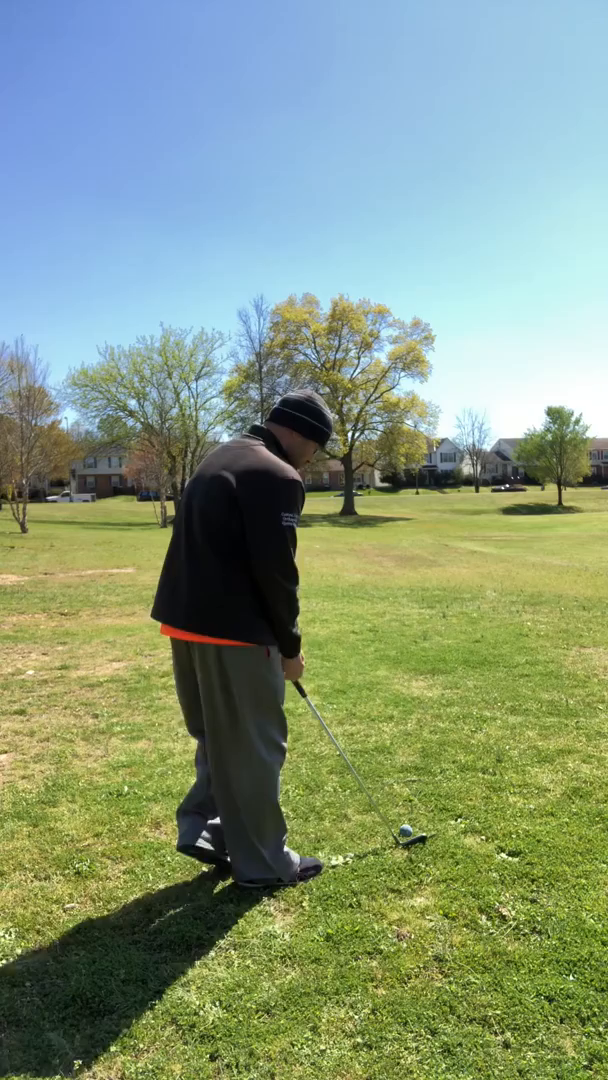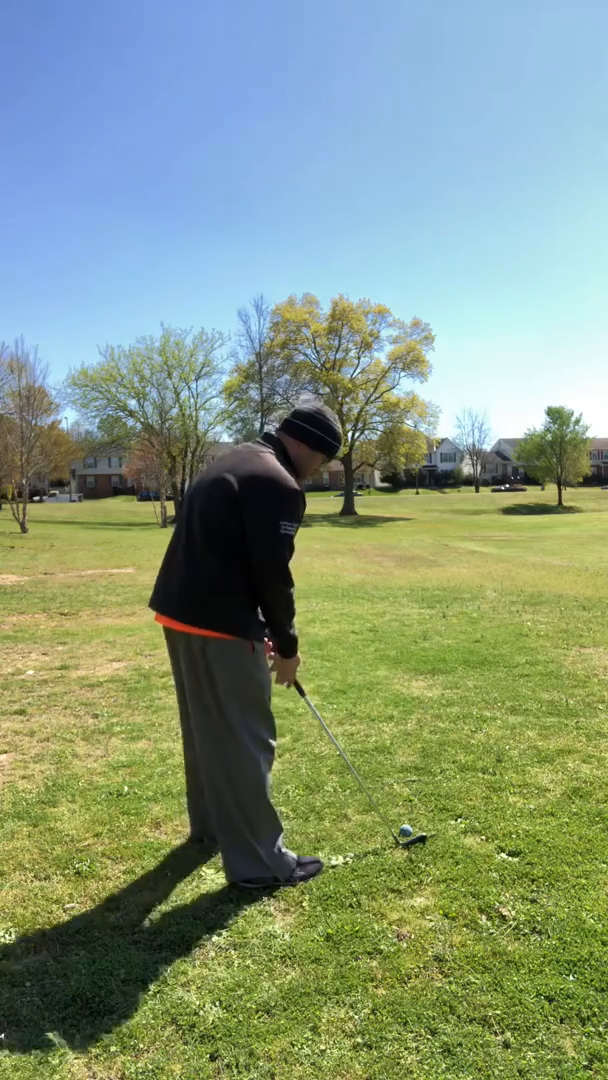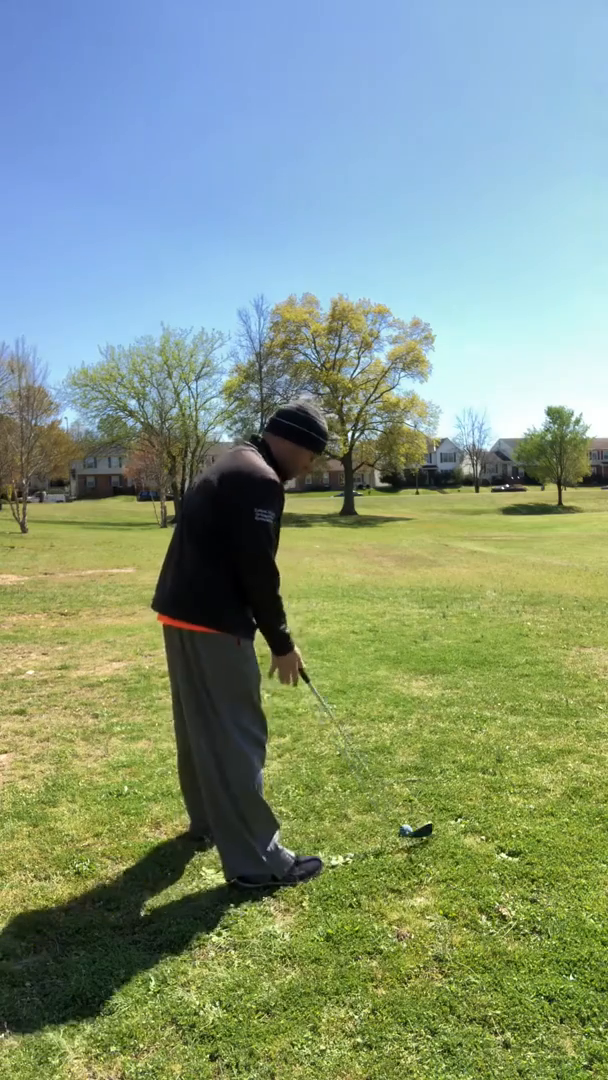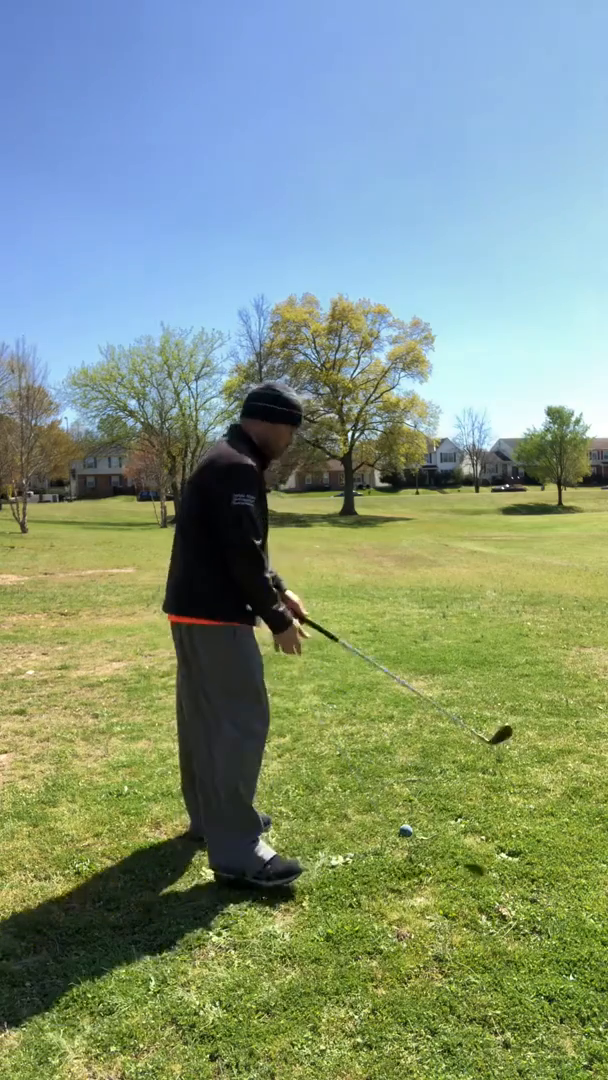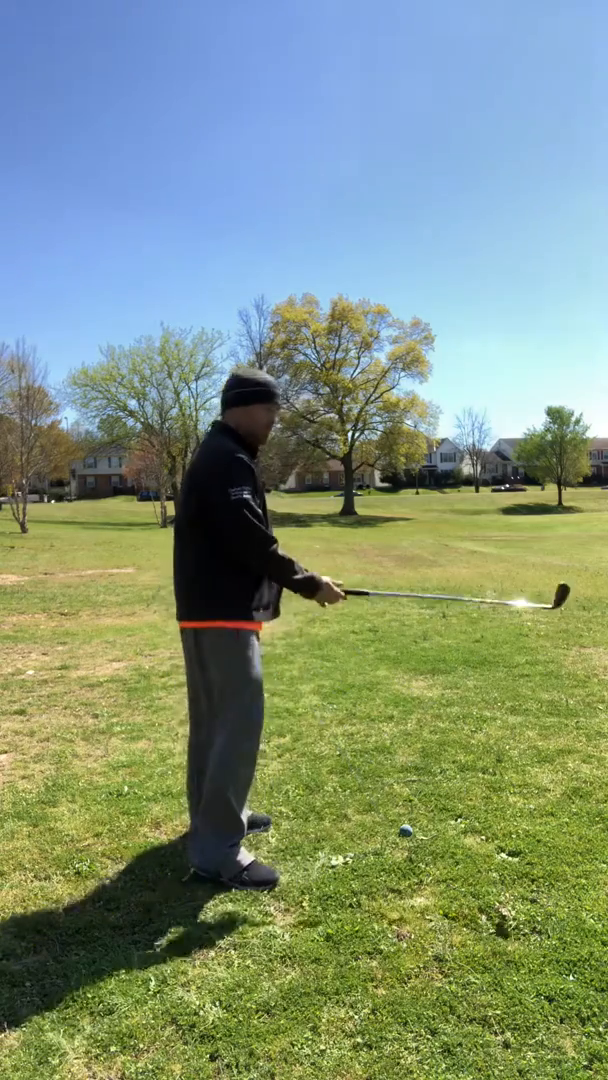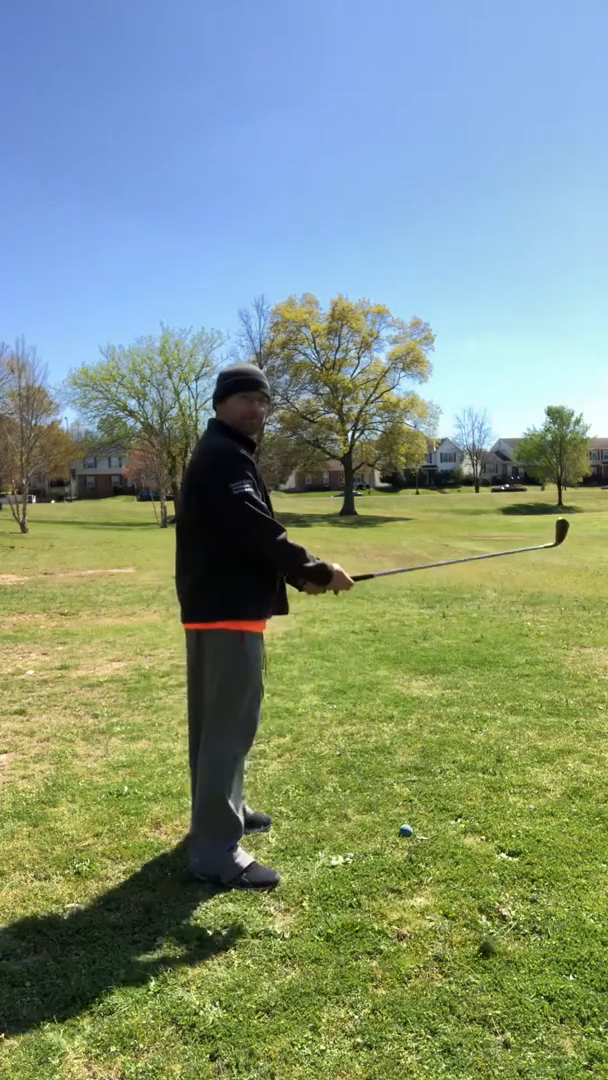
dt=0.2s
person 1, frame 1
left shoulder: (220, 458)
right shoulder: (279, 478)
right elbow: (275, 569)
left wrist: (273, 633)
right wrist: (290, 644)
left hip: (181, 617)
right hip: (228, 626)
left knee: (217, 733)
right knee: (255, 743)
left ankle: (200, 825)
right ankle: (262, 860)
person 1, frame 2
left shoulder: (234, 461)
right shoulder: (278, 486)
right elbow: (272, 573)
left wrist: (269, 630)
right wrist: (286, 645)
left hip: (181, 610)
right hip: (219, 621)
left knee: (206, 726)
right knee: (243, 739)
left ankle: (208, 819)
right ankle: (258, 860)
person 1, frame 3
left shoulder: (234, 465)
right shoulder: (259, 479)
right elbow: (256, 567)
left wrist: (271, 623)
right wrist: (281, 641)
left hip: (185, 610)
right hip: (212, 618)
left knee: (202, 723)
right knee: (238, 733)
left ankle: (208, 817)
right ankle: (257, 857)
person 1, frame 4
left shoulder: (226, 463)
right shoulder: (238, 468)
right elbow: (243, 554)
left wrist: (278, 595)
right wrist: (277, 618)
left hip: (196, 606)
right hip: (215, 612)
left knee: (205, 718)
right knee: (241, 721)
left ankle: (211, 815)
right ankle: (236, 845)
person 1, frame 5
left shoulder: (223, 458)
right shoulder: (225, 461)
left elbow: (246, 539)
right elbow: (251, 541)
left wrist: (296, 579)
right wrist: (307, 583)
left hip: (215, 607)
right hip: (223, 612)
left knee: (216, 719)
right knee: (237, 725)
left ankle: (214, 813)
right ankle: (217, 851)
person 1, frame 6
left shoulder: (224, 454)
right shoulder: (225, 456)
left elbow: (248, 536)
right elbow: (259, 532)
left wrist: (299, 574)
right wrist: (317, 570)
left hip: (224, 605)
right hip: (225, 610)
left knee: (229, 720)
right knee: (227, 726)
left ankle: (223, 811)
right ankle: (216, 852)
